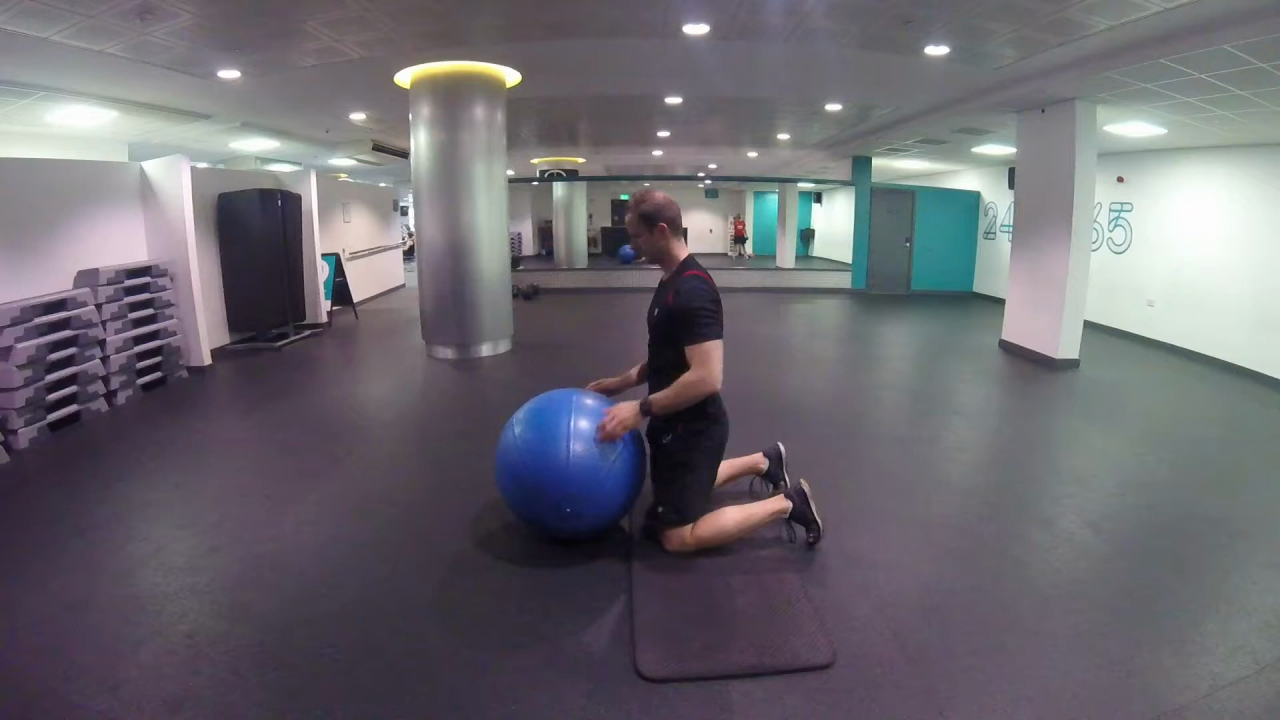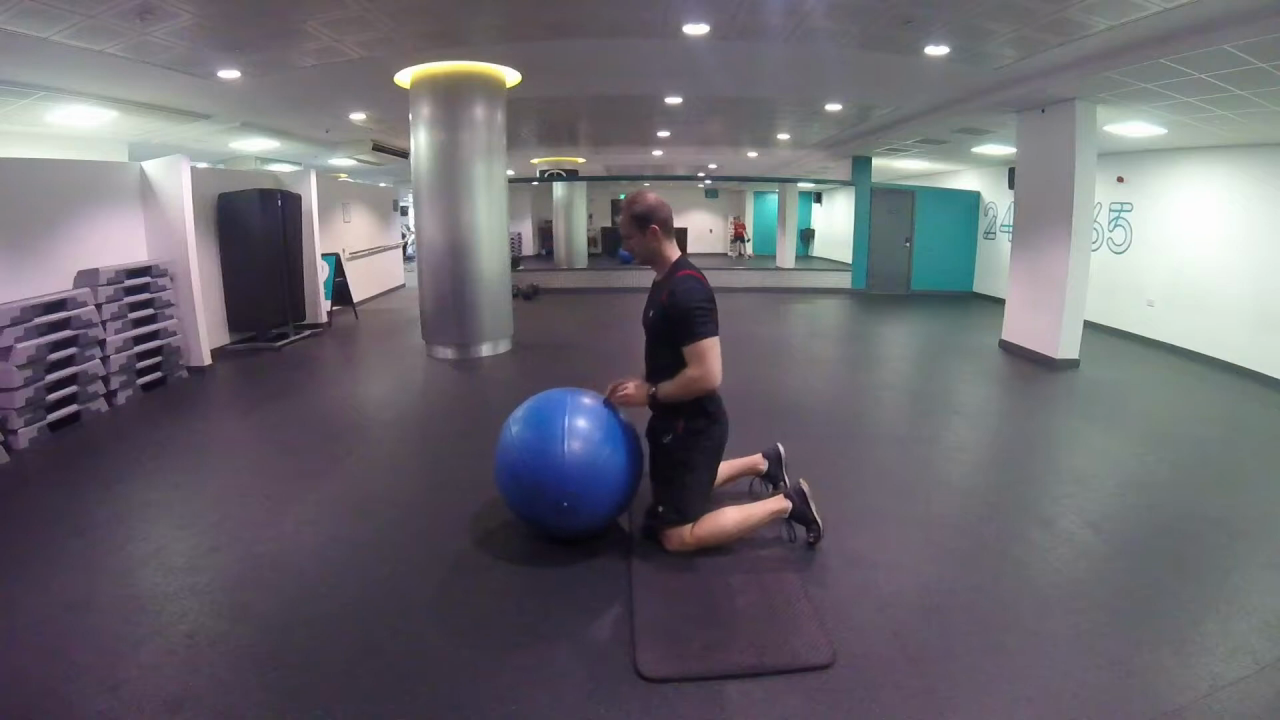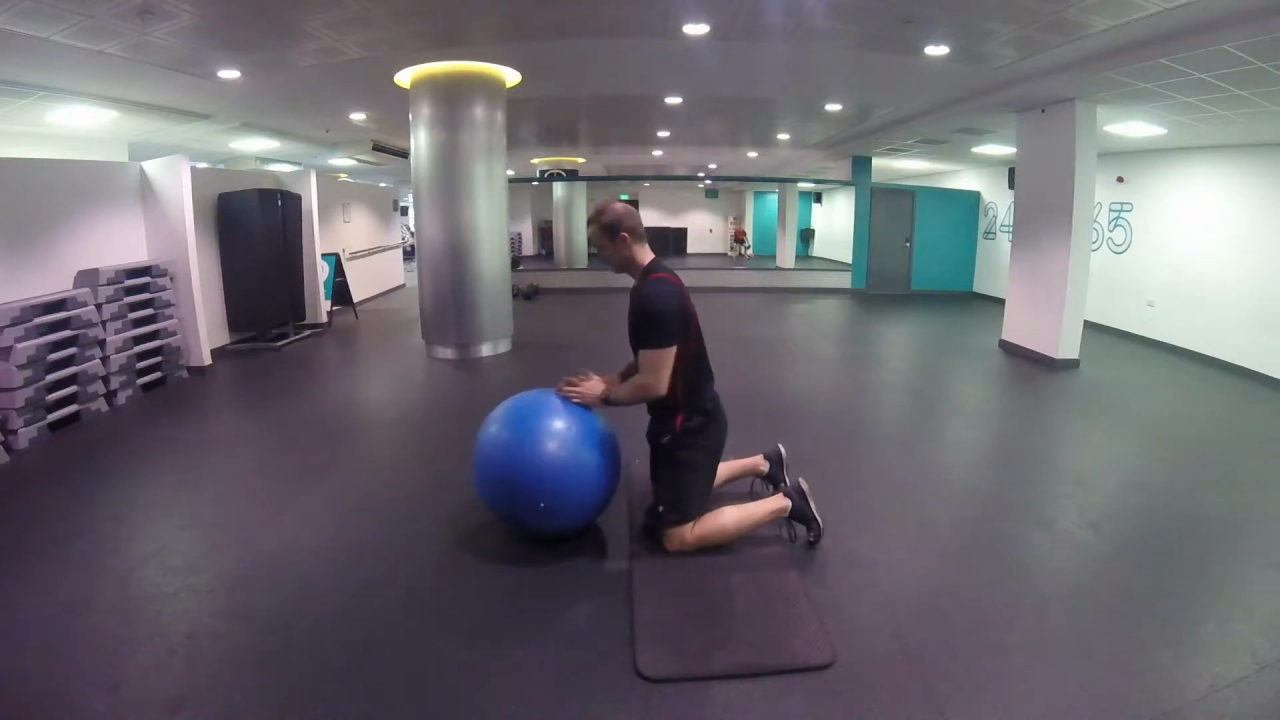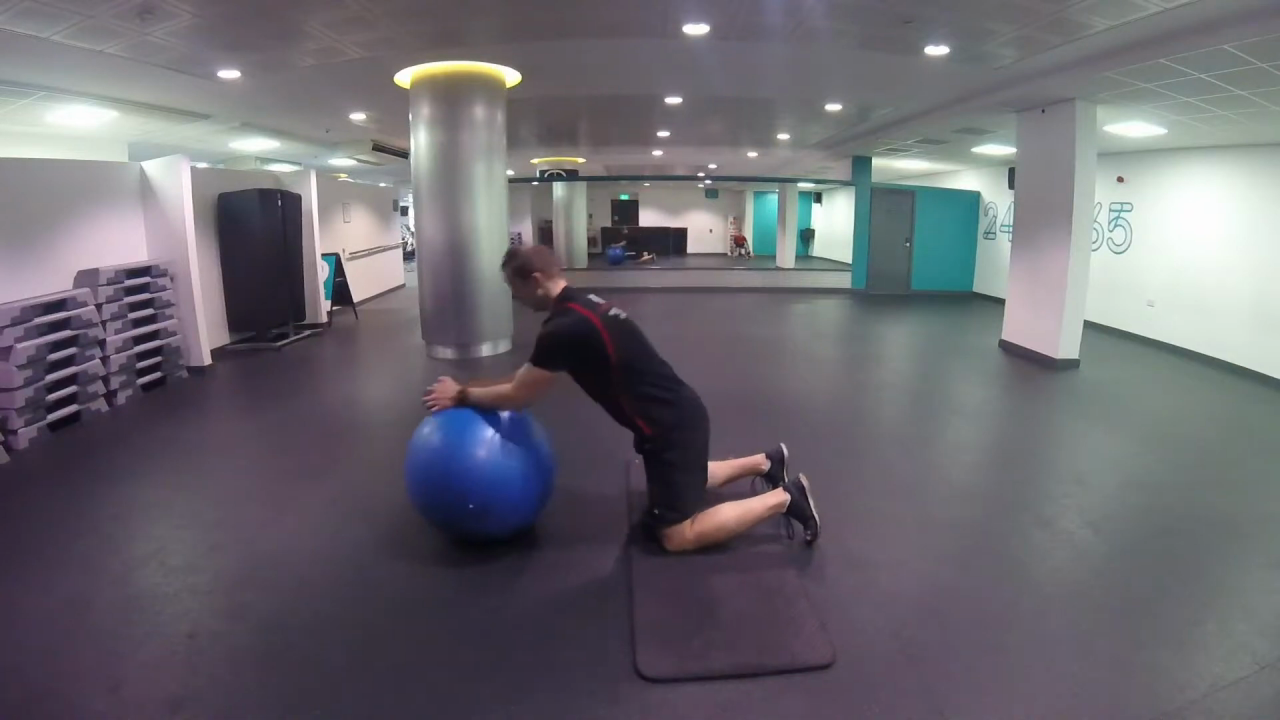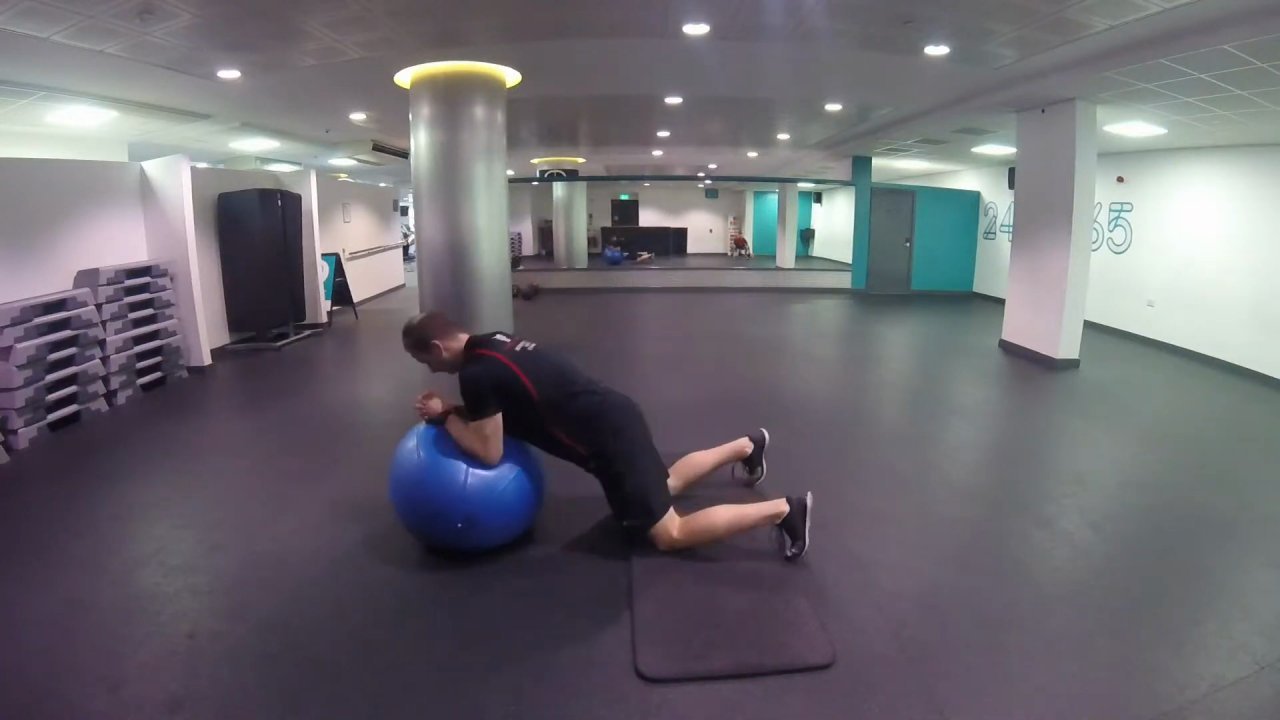
dt=0.5s
person 1, frame 1
left shoulder: (691, 292)
right shoulder: (673, 280)
left elbow: (706, 378)
left wrist: (640, 410)
right wrist: (625, 379)
left hip: (692, 426)
right hip: (679, 420)
left knee: (676, 536)
right knee: (681, 484)
left ankle: (785, 503)
right ankle: (763, 462)
person 1, frame 2
left shoulder: (685, 292)
right shoulder: (667, 280)
left elbow: (706, 376)
left wrist: (647, 393)
right wrist: (644, 384)
left hip: (690, 425)
right hip: (677, 419)
left knee: (676, 535)
left ankle: (785, 504)
right ankle: (763, 463)
person 1, frame 3
left shoulder: (654, 296)
right shoulder: (657, 283)
left elbow: (653, 385)
left wrist: (602, 394)
right wrist: (606, 381)
left hip: (689, 423)
right hip: (691, 415)
left knee: (678, 535)
right knee: (679, 484)
left ankle: (786, 503)
right ankle: (763, 463)
person 1, frame 4
left shoulder: (565, 327)
right shoulder: (581, 305)
left elbow: (520, 396)
right elbow: (528, 377)
left wrist: (462, 395)
right wrist: (472, 389)
left hip: (670, 424)
right hip: (676, 412)
left knee: (677, 535)
right knee: (679, 485)
left ankle: (784, 498)
right ankle: (764, 463)
person 1, frame 5
left shoulder: (476, 373)
right shoulder: (492, 344)
left elbow: (489, 452)
right elbow: (498, 412)
left wrist: (445, 418)
right wrist: (454, 409)
left hip: (610, 437)
right hip: (615, 417)
left knee: (672, 534)
right knee: (667, 484)
left ankle: (785, 509)
right ankle: (747, 445)
